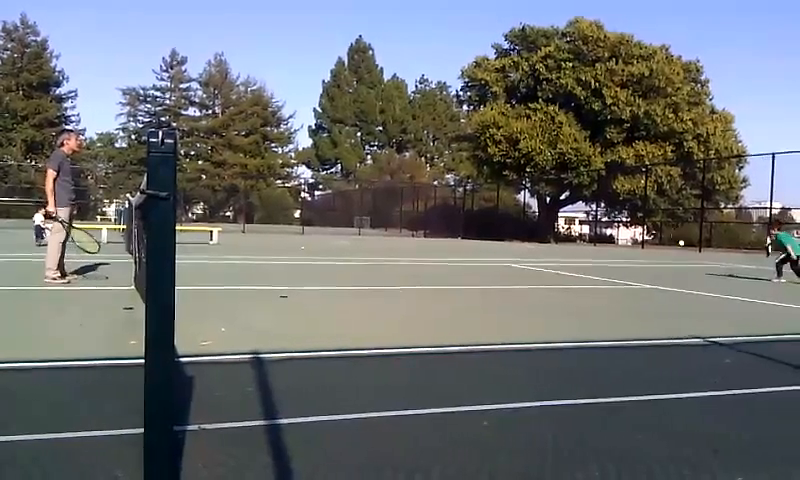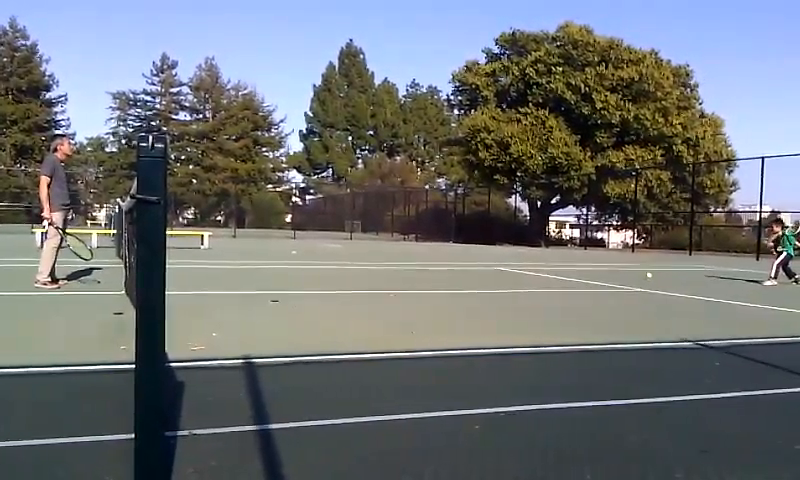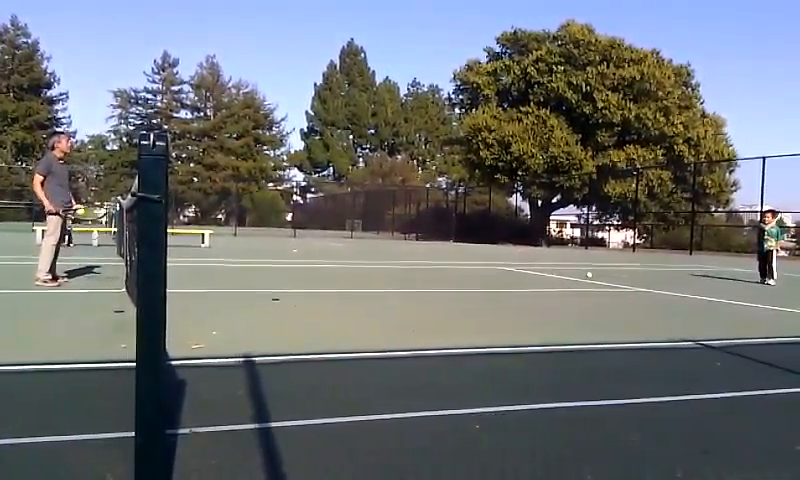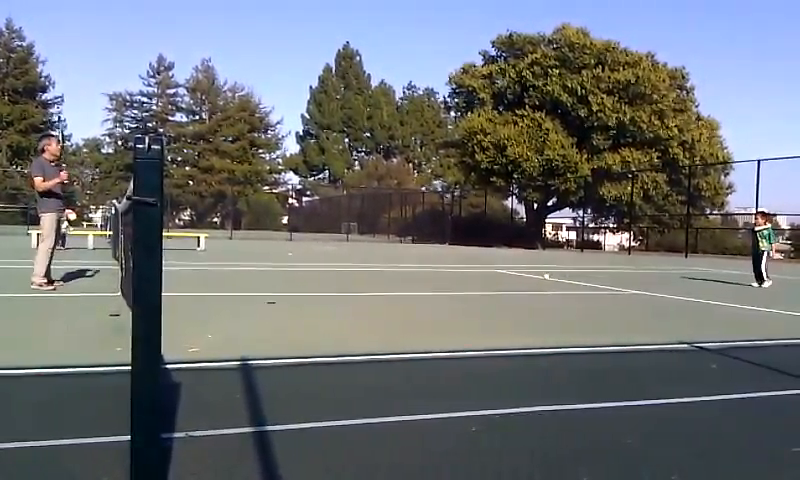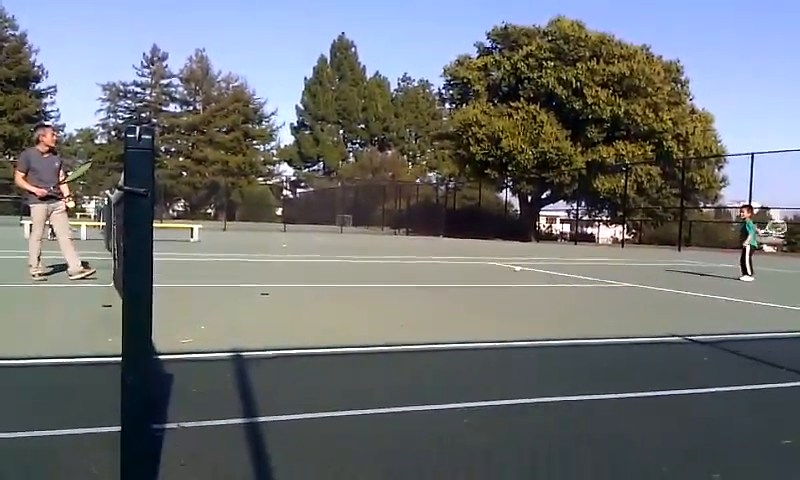
dt=1s
person 1, frame 1
left shoulder: (66, 158)
right shoulder: (58, 155)
right elbow: (49, 180)
right wrist: (51, 203)
left hip: (68, 205)
right hip: (60, 205)
left knee: (64, 239)
right knee: (57, 238)
left ankle: (60, 271)
right ankle: (51, 274)
person 1, frame 2
left shoulder: (59, 163)
right shoulder: (51, 161)
right elbow: (43, 186)
left wrist: (66, 209)
right wrist: (46, 209)
left hip: (62, 210)
right hip: (55, 210)
left knee: (55, 243)
right knee: (52, 242)
left ankle: (50, 276)
right ankle: (42, 278)
person 1, frame 3
left shoulder: (63, 163)
right shoulder: (47, 160)
right elbow: (36, 183)
left wrist: (73, 203)
right wrist: (46, 203)
left hip: (64, 208)
right hip: (54, 208)
left knee: (58, 241)
right knee: (51, 240)
left ankle: (51, 273)
right ankle: (42, 276)
person 1, frame 4
left shoulder: (56, 165)
right shoulder: (38, 163)
right elbow: (39, 186)
left wrist: (64, 207)
right wrist: (58, 179)
left hip: (57, 210)
right hip: (47, 210)
left knee: (51, 245)
right knee: (47, 244)
left ankle: (46, 278)
right ankle: (37, 279)
person 1, frame 5
left shoulder: (56, 157)
right shoulder: (27, 155)
right elbow: (18, 179)
left wrist: (67, 196)
right wrist: (35, 190)
left hip: (57, 202)
right hip: (39, 202)
left knee: (65, 235)
right knee: (37, 236)
left ankle: (75, 269)
right ankle: (35, 269)
